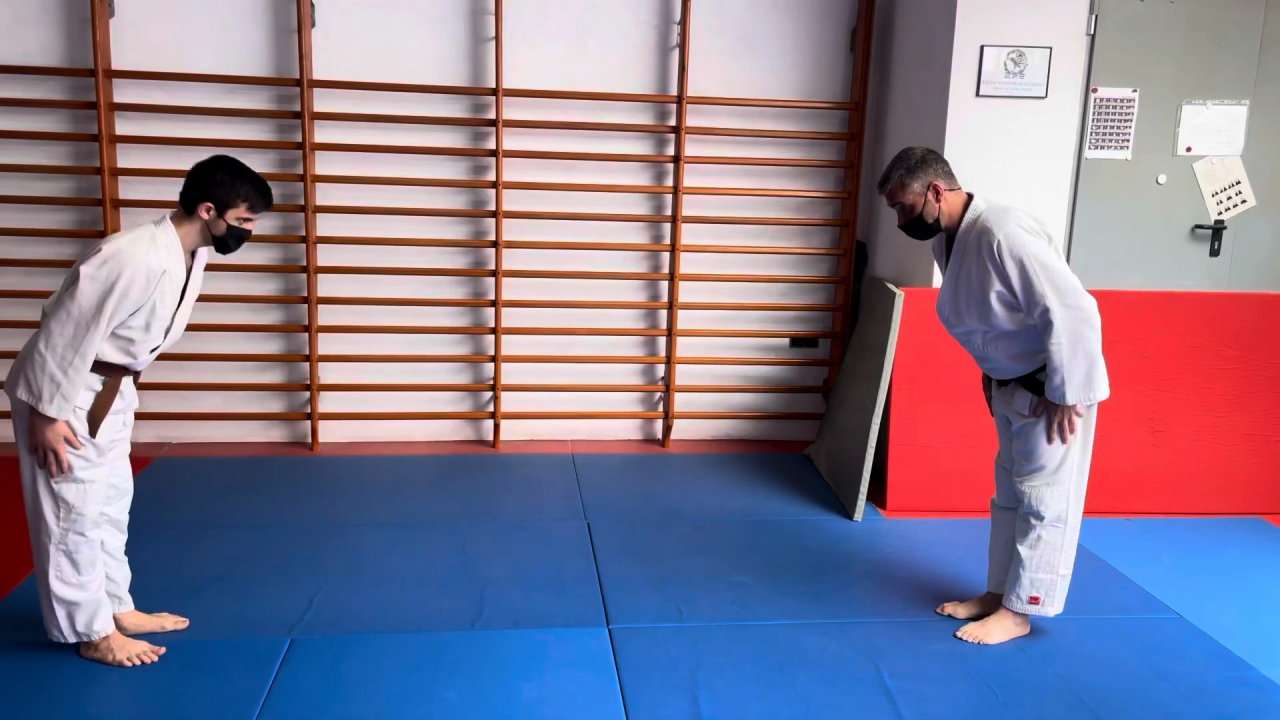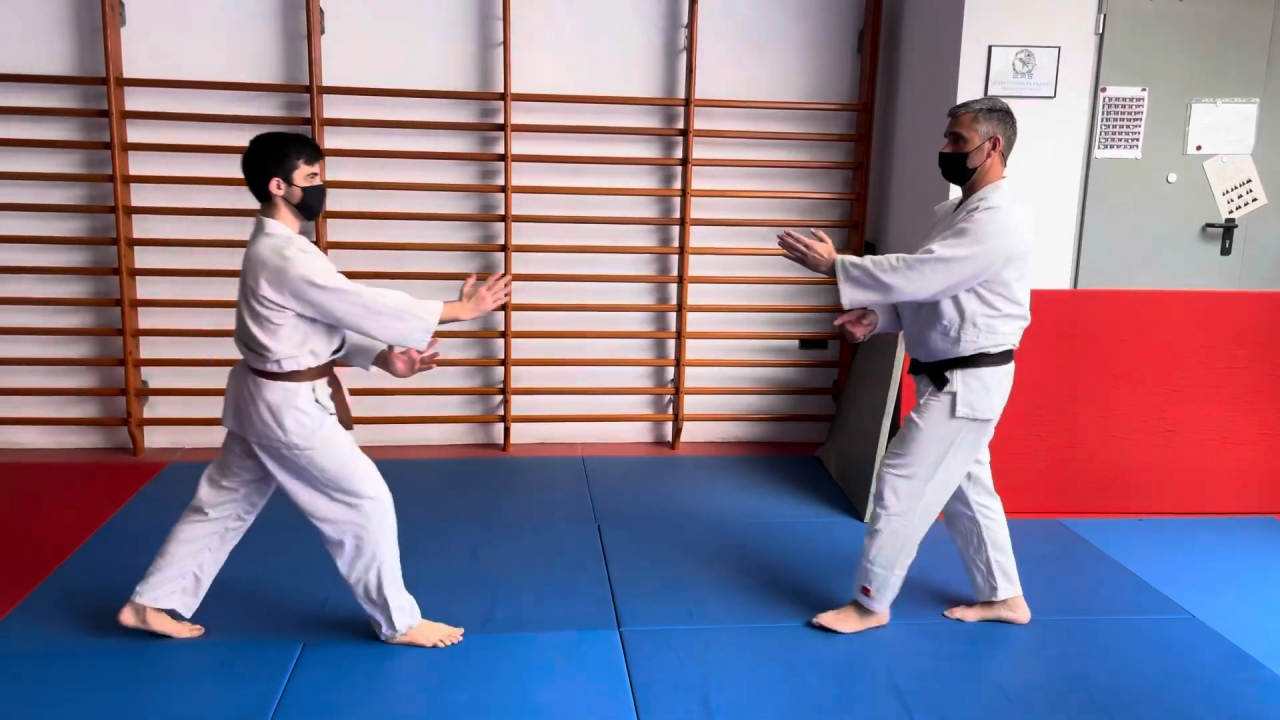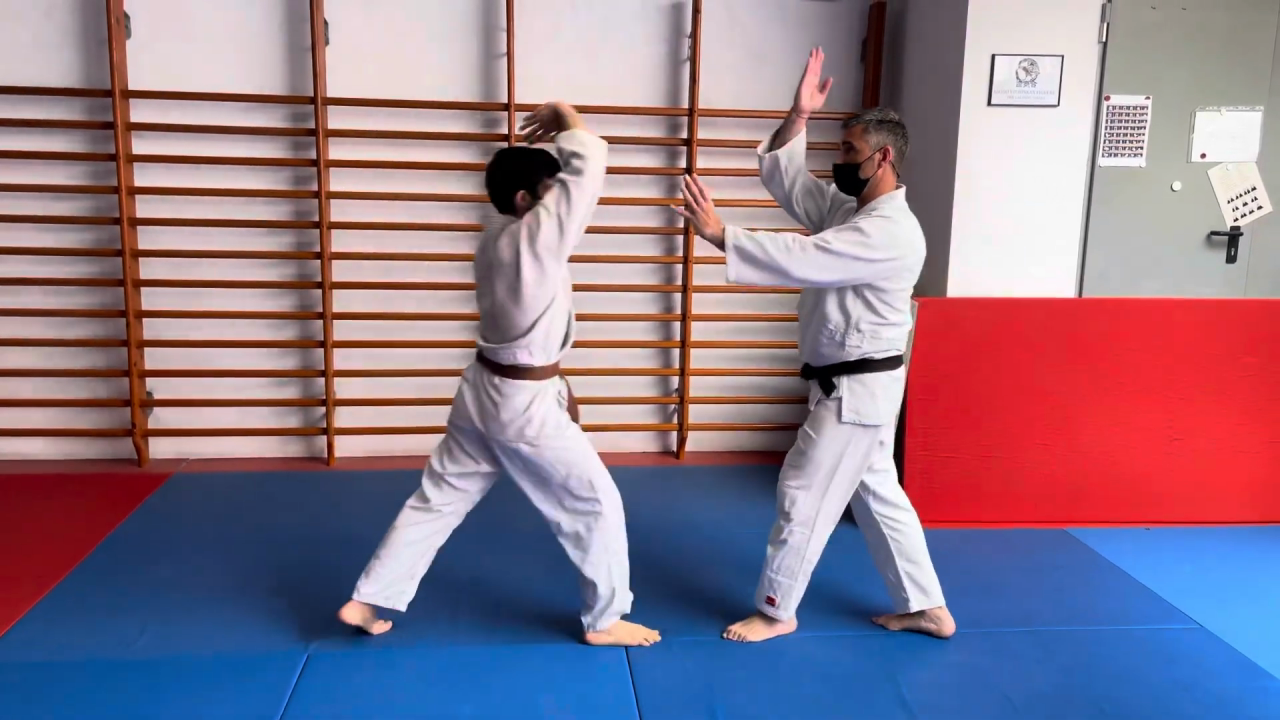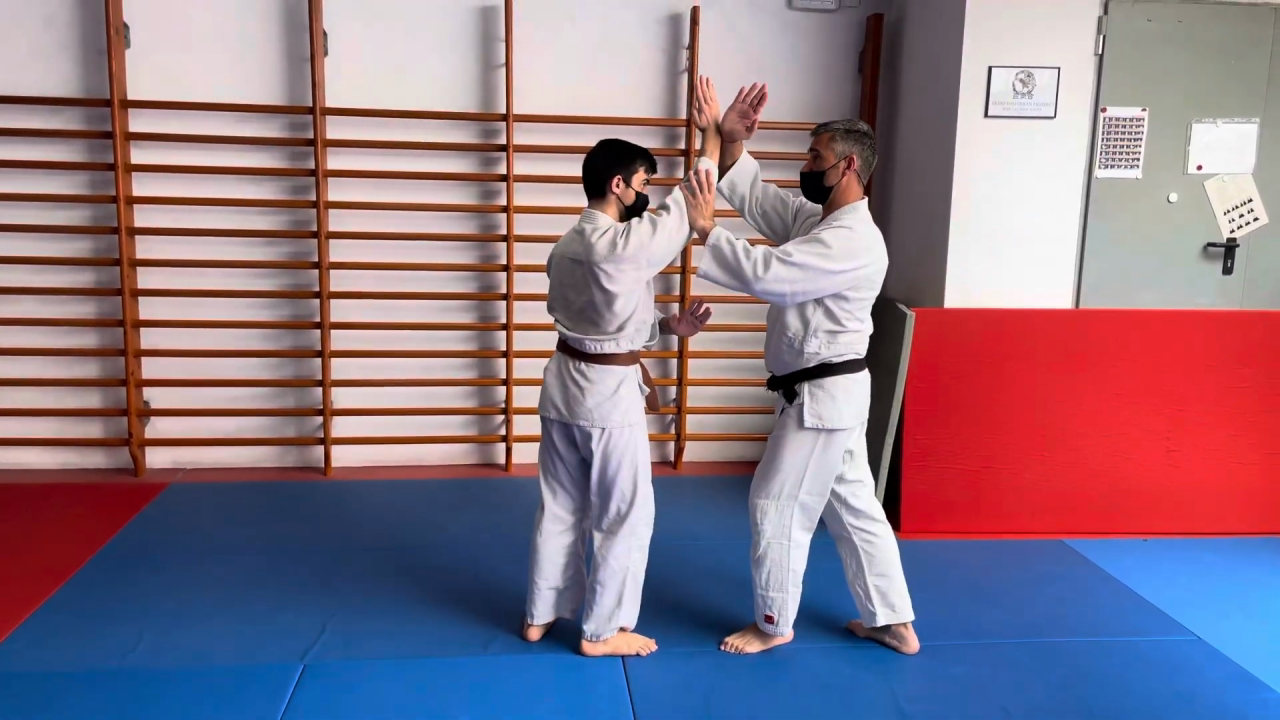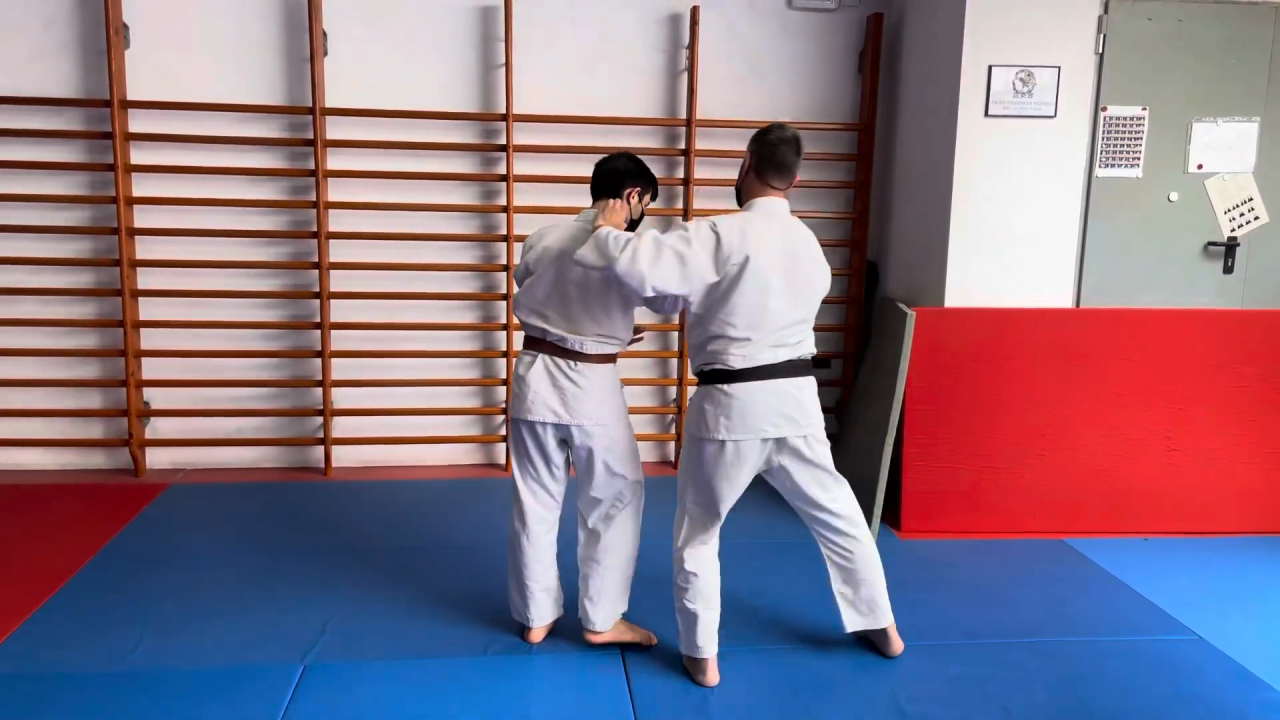
dt=1s
person 1, frame 1
left shoulder: (1004, 233)
right shoulder: (945, 240)
left elbow: (1072, 313)
left wrist: (1066, 395)
right wrist: (992, 374)
left hip: (1058, 386)
right hip: (1014, 384)
left knee: (1045, 498)
right knee: (1011, 492)
left ankle: (1019, 610)
right ankle: (999, 592)
person 1, frame 2
left shoulder: (999, 222)
right shoulder: (952, 212)
left elbow: (921, 274)
right elbow: (921, 284)
left wrist: (835, 265)
right wrist: (874, 315)
left hip: (970, 382)
right hip: (949, 378)
left knee: (903, 483)
right knee: (966, 488)
left ankle: (871, 601)
right ankle: (1003, 596)
person 1, frame 3
left shoulder: (891, 233)
right shoulder: (845, 209)
left elbow: (798, 260)
right elbow: (786, 178)
left wrist: (719, 235)
right wrist: (797, 116)
left hip: (857, 389)
right hip: (852, 384)
left knee: (803, 496)
right knee: (878, 494)
left ankle: (775, 611)
right ankle: (926, 607)
person 1, frame 4
left shoulder: (854, 240)
right shoulder: (816, 218)
left elbow: (768, 274)
right elbow: (754, 196)
left wrist: (706, 229)
right wrist: (730, 140)
left hip: (822, 396)
right hip: (831, 391)
left knee: (777, 506)
right knee: (854, 506)
left ankle: (773, 624)
right ankle: (893, 621)
person 1, frame 5
left shoulder: (722, 235)
right shoulder: (807, 241)
left elbow: (637, 265)
left wrist: (609, 227)
right wrist: (682, 240)
left hip: (731, 402)
right hip: (796, 396)
left knee: (699, 532)
right knee: (836, 514)
left ankle: (702, 655)
right ankle: (882, 627)
person 2, frame 1
left shoulder: (192, 253)
right shoulder: (133, 259)
right elbow: (68, 335)
right wrist: (50, 415)
left hip: (108, 388)
right hip: (65, 390)
left knee: (107, 500)
right knee: (73, 508)
left ankle: (114, 607)
right ankle: (90, 630)
person 2, frame 2
left shoulder: (280, 245)
right shoulder: (283, 258)
left elbow: (335, 318)
right elbow: (360, 305)
left wrist: (383, 357)
right wrist: (457, 309)
left hip: (267, 397)
right hip: (292, 406)
left knee: (222, 505)
right knee: (368, 506)
left ankle: (149, 602)
right ankle: (397, 620)
person 2, frame 3
left shoulder: (497, 235)
right shoulder: (536, 237)
left elbow: (564, 184)
right elbow: (587, 170)
left wrist: (552, 126)
right wrist: (563, 117)
left hip: (483, 393)
right hip: (528, 404)
left knee: (435, 501)
right knee: (597, 506)
left ankle: (369, 600)
right ankle: (603, 621)
person 2, frame 4
left shoulder: (568, 245)
right shoulder: (623, 244)
right elbow: (686, 210)
left wrist: (666, 326)
right wrist: (713, 138)
left hip: (563, 386)
right hip: (609, 395)
left knee: (559, 507)
right knee: (625, 516)
left ankle: (540, 615)
right ankle: (602, 630)
person 2, frame 5
left shoulder: (541, 241)
left elbow: (528, 305)
right elbow: (671, 302)
left hip: (536, 379)
right hip: (592, 388)
left knee: (536, 505)
right knee: (612, 505)
left ankle: (536, 616)
right ankle: (601, 619)
